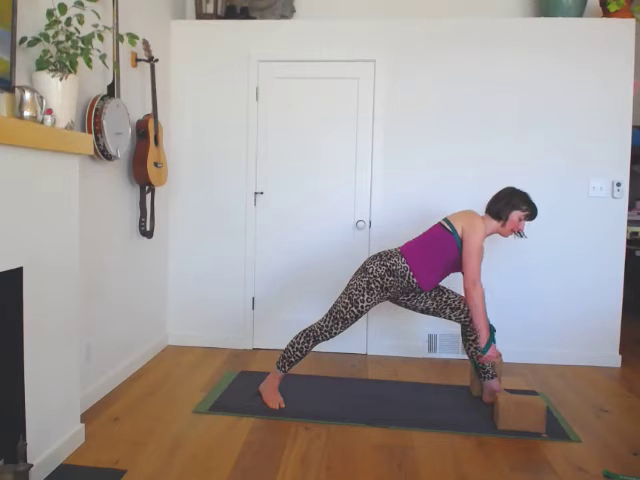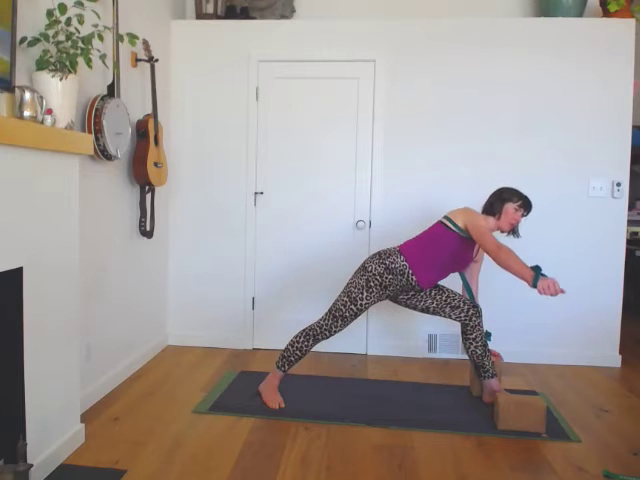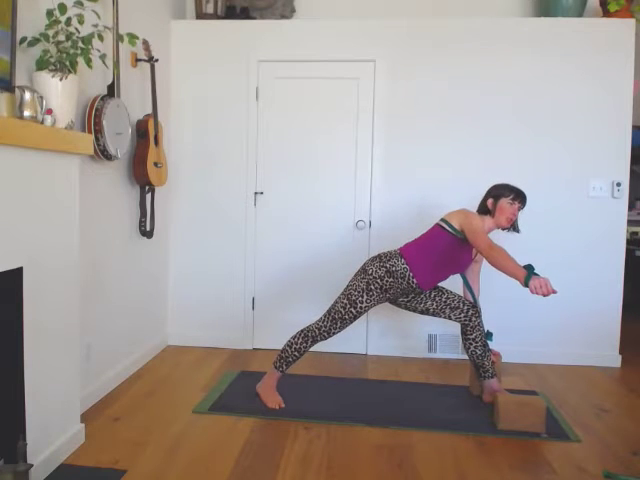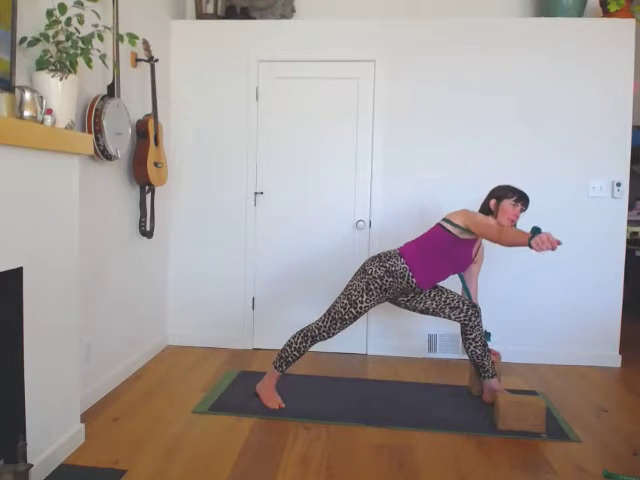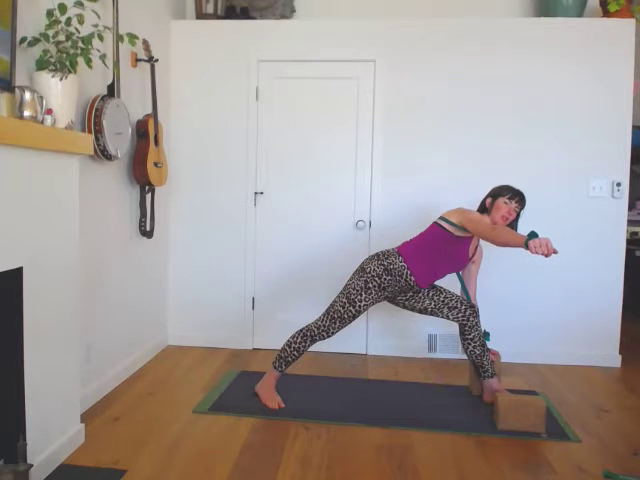
dt=1s
person 1, frame 1
left shoulder: (475, 239)
right shoulder: (473, 222)
left elbow: (471, 293)
right elbow: (472, 286)
left wrist: (484, 336)
right wrist: (485, 340)
left hip: (408, 287)
right hip: (385, 272)
left knee: (466, 311)
right knee: (329, 326)
left ankle: (490, 386)
right ankle: (271, 381)
person 1, frame 2
left shoulder: (478, 248)
right shoulder: (470, 217)
left elbow: (469, 298)
right elbow: (498, 251)
left wrist: (479, 343)
right wrist: (534, 277)
left hip: (410, 287)
right hip: (386, 270)
left knee: (470, 312)
right knee: (329, 325)
left ankle: (490, 386)
right ankle: (271, 381)
person 1, frame 3
left shoulder: (476, 252)
right shoulder: (467, 217)
left elbow: (471, 299)
right elbow: (492, 250)
left wrist: (482, 344)
right wrist: (527, 277)
left hip: (409, 290)
right hip: (387, 272)
left knee: (469, 312)
right knee: (327, 326)
left ankle: (490, 385)
right ankle: (269, 381)
person 1, frame 4
left shoulder: (477, 252)
right shoulder: (469, 218)
left elbow: (471, 300)
right elbow: (501, 236)
left wrist: (480, 344)
right wrist: (533, 239)
left hip: (409, 289)
right hip: (386, 271)
left knee: (469, 311)
right knee: (326, 327)
left ankle: (490, 385)
right ankle: (268, 381)
person 1, frame 5
left shoulder: (476, 252)
right shoulder: (464, 215)
left elbow: (470, 299)
right elbow: (495, 233)
left wrist: (480, 343)
right wrist: (529, 241)
left hip: (408, 288)
right hip: (385, 270)
left knee: (466, 311)
right knee: (325, 326)
left ankle: (490, 385)
right ankle: (268, 381)
